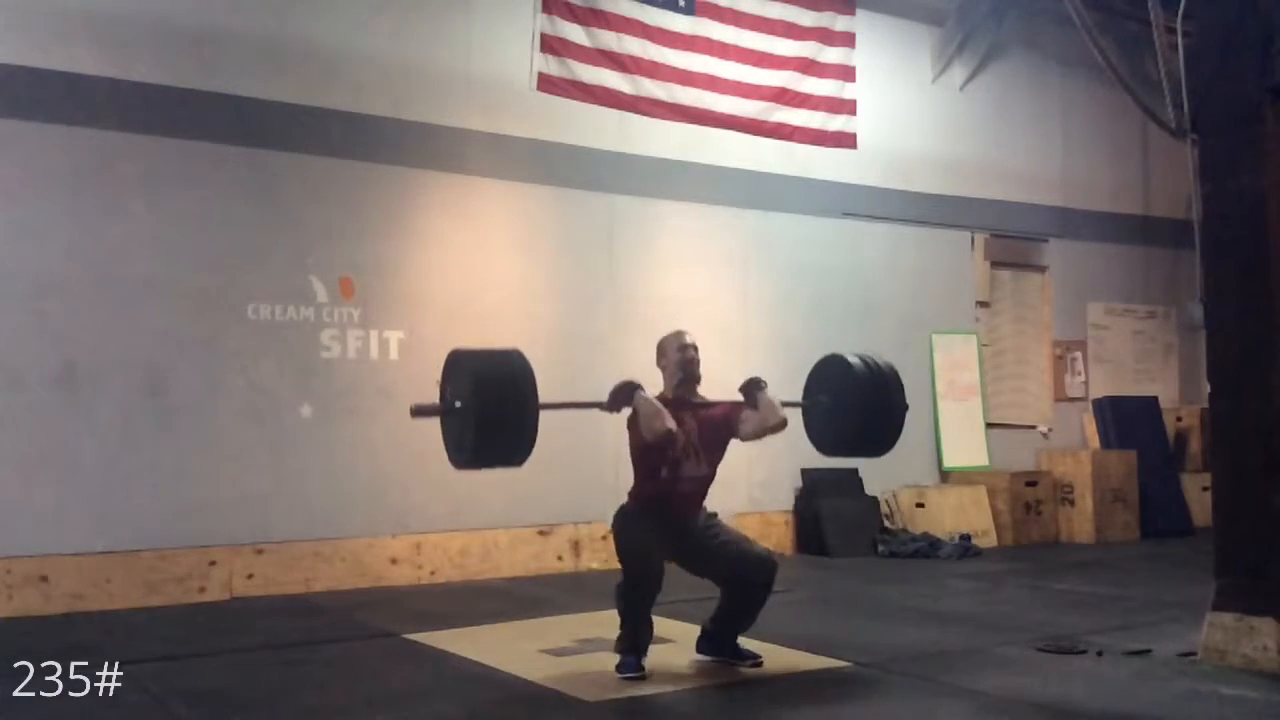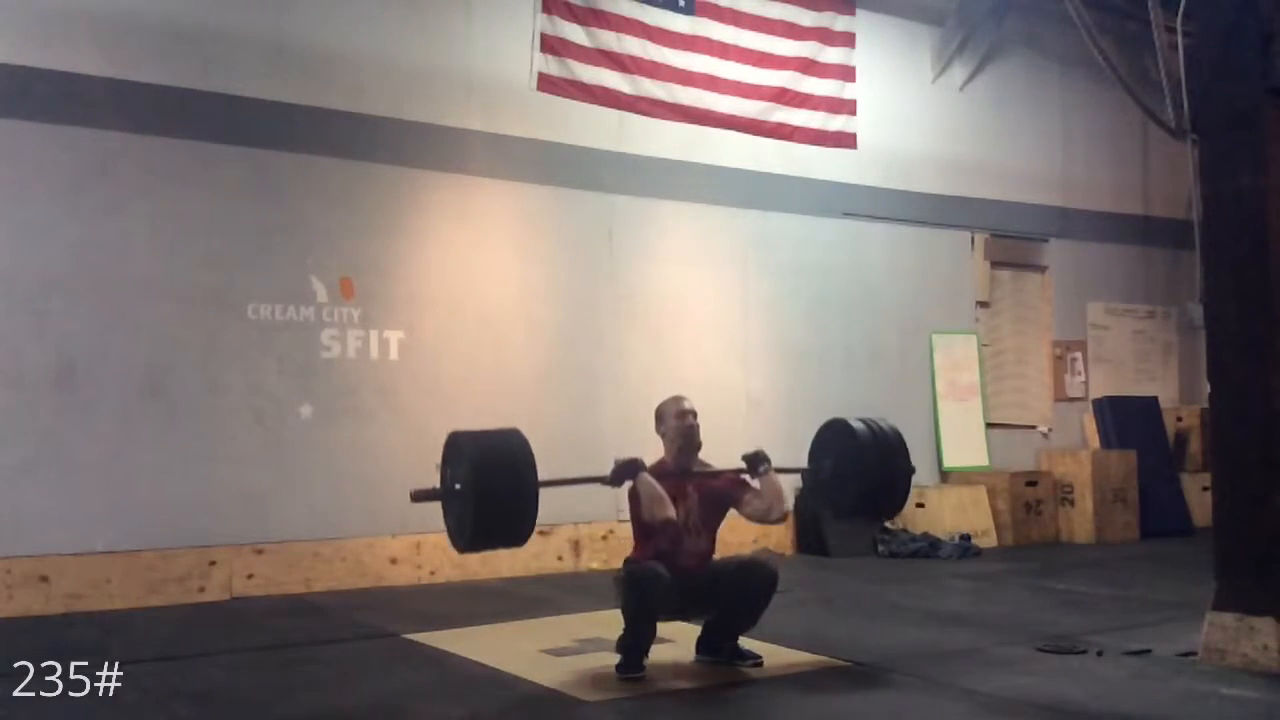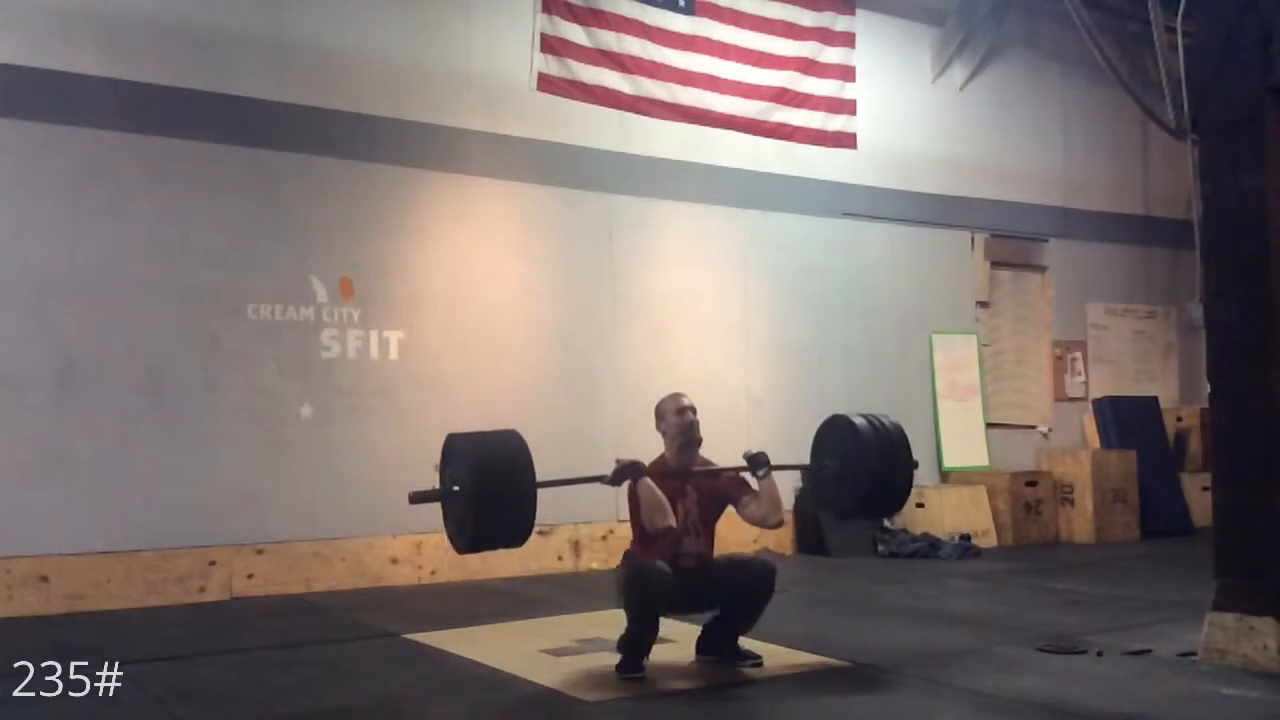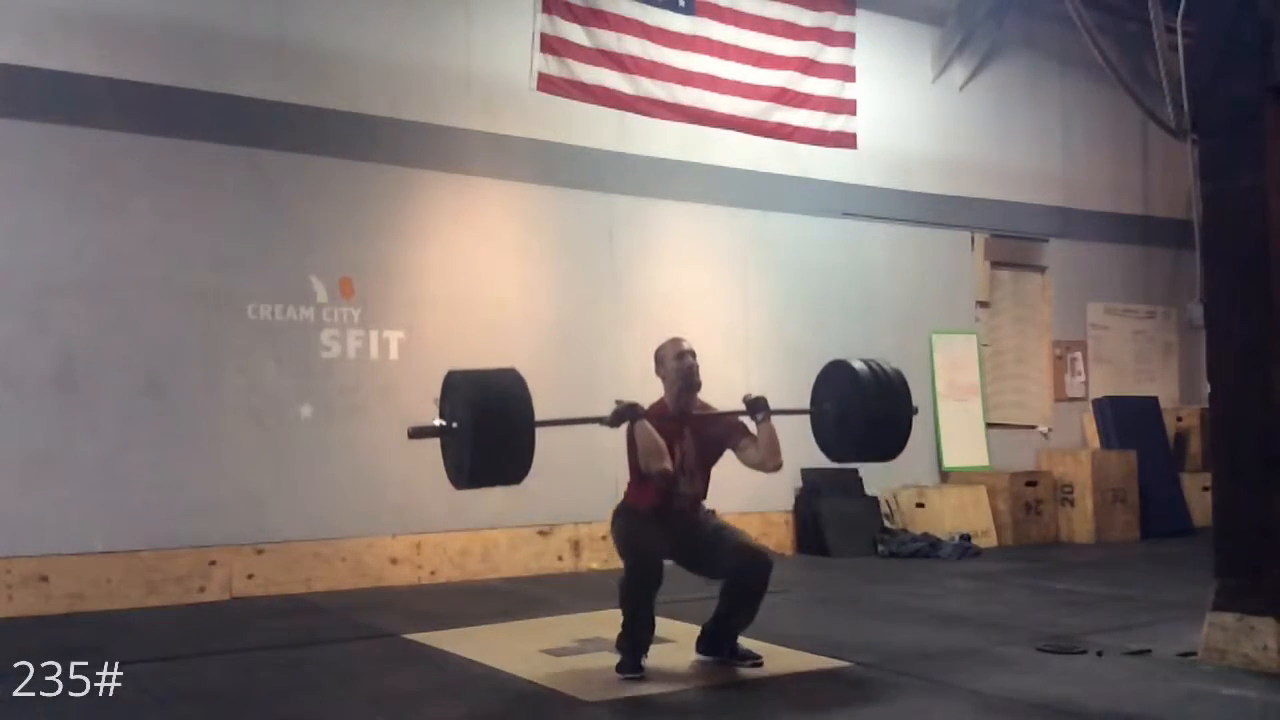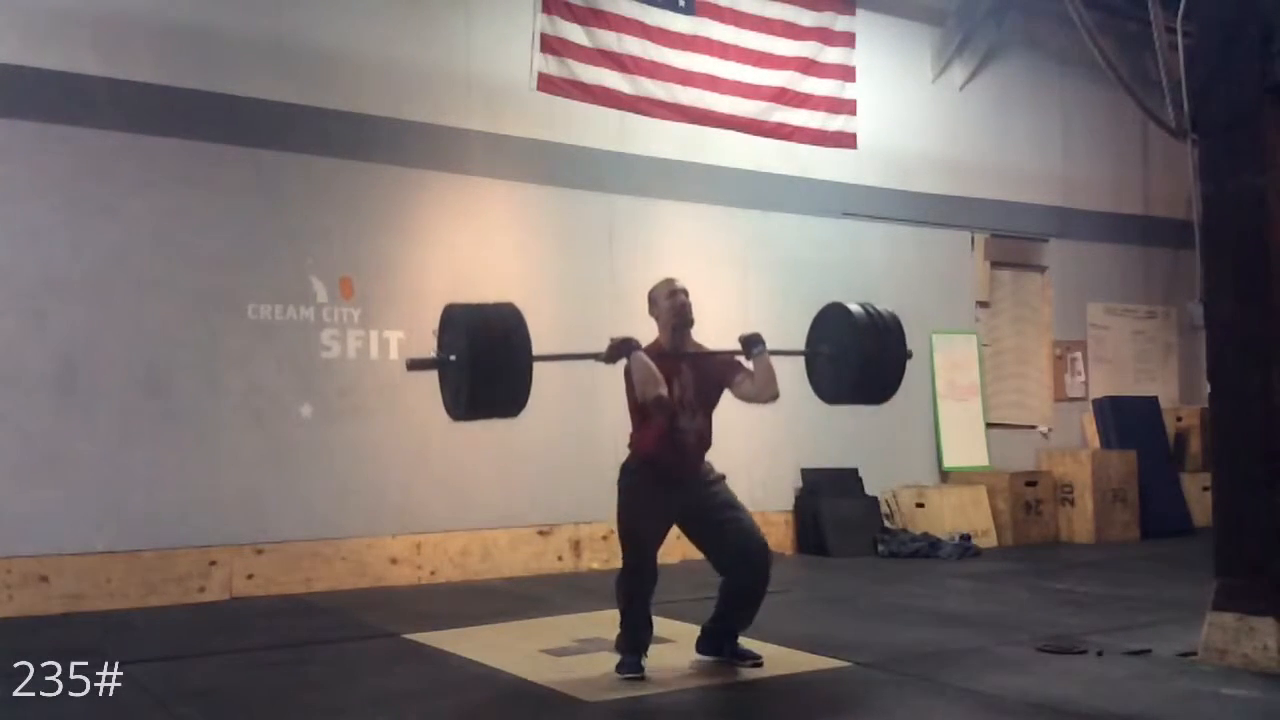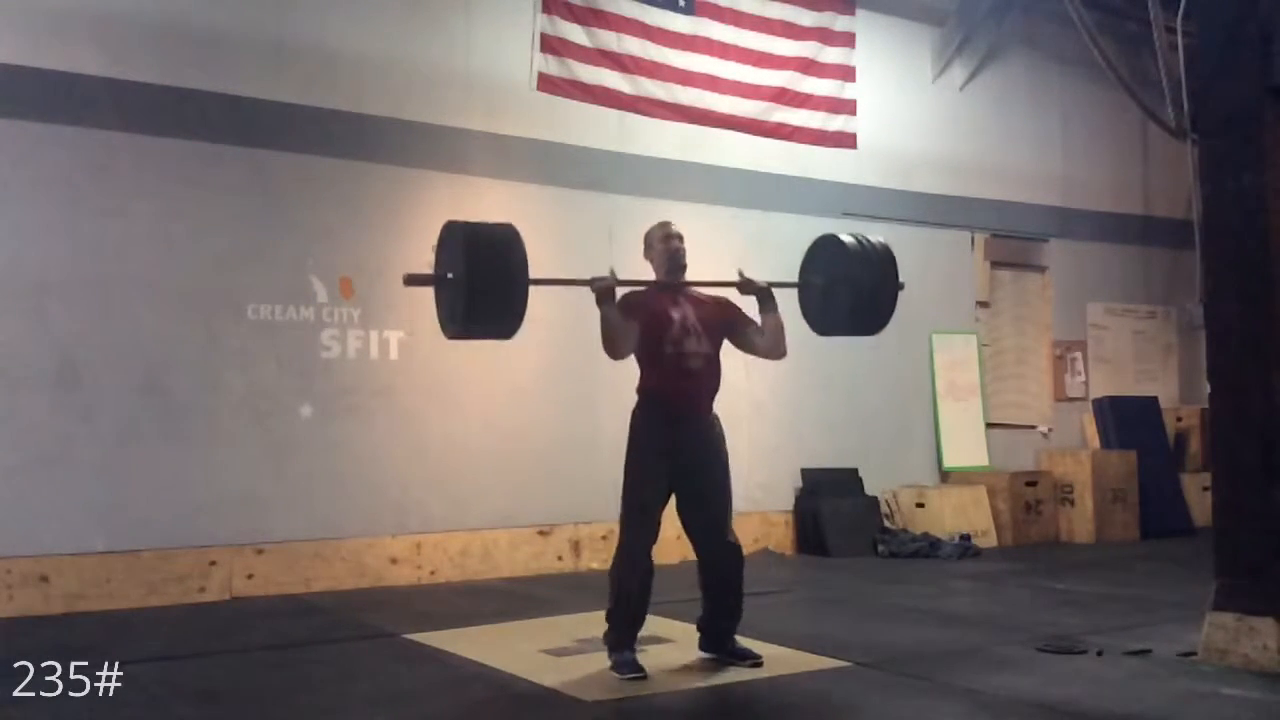
dt=0.3s
person 1, frame 1
left shoulder: (720, 412)
right shoulder: (648, 409)
left elbow: (774, 422)
right elbow: (666, 431)
left wrist: (758, 393)
right wrist: (635, 394)
left hip: (693, 519)
right hip: (644, 516)
left knee: (759, 566)
right knee: (643, 568)
left ankle: (718, 639)
right ankle: (632, 649)
person 1, frame 2
left shoulder: (721, 481)
right shoulder: (648, 481)
left elbow: (775, 512)
right elbow: (665, 520)
left wrist: (762, 470)
right wrist: (637, 475)
left hip: (701, 580)
right hip: (651, 583)
left knee: (761, 575)
right knee: (645, 577)
left ankle: (717, 642)
right ankle: (633, 652)
person 1, frame 3
left shoulder: (721, 478)
right shoulder: (649, 480)
left elbow: (772, 517)
right elbow: (664, 526)
left wrist: (762, 471)
right wrist: (638, 477)
left hip: (700, 577)
right hip: (652, 580)
left knee: (760, 573)
right knee: (648, 575)
left ankle: (718, 642)
right ankle: (633, 652)
person 1, frame 4
left shoulder: (719, 420)
right shoulder: (648, 419)
left elbow: (770, 461)
right elbow: (660, 467)
left wrist: (761, 415)
right wrist: (636, 419)
left hip: (691, 517)
right hip: (642, 518)
left knee: (753, 560)
right knee: (645, 562)
left ankle: (718, 641)
right ankle: (632, 650)
person 1, frame 5
left shoulder: (715, 361)
right shoulder: (646, 359)
left elbow: (766, 392)
right elbow: (656, 396)
left wrist: (757, 352)
right wrist: (632, 352)
left hip: (697, 475)
right hip: (647, 476)
left knee: (752, 552)
right knee: (640, 560)
left ankle: (720, 639)
right ankle: (632, 649)
person 1, frame 6
left shoulder: (714, 306)
right shoulder: (638, 301)
left elbow: (774, 347)
right elbow: (617, 348)
left wrist: (765, 299)
right wrist: (606, 299)
left hip: (703, 425)
right hip: (656, 423)
left knee: (718, 540)
right knee: (638, 538)
left ankle: (719, 637)
right ankle: (621, 644)
